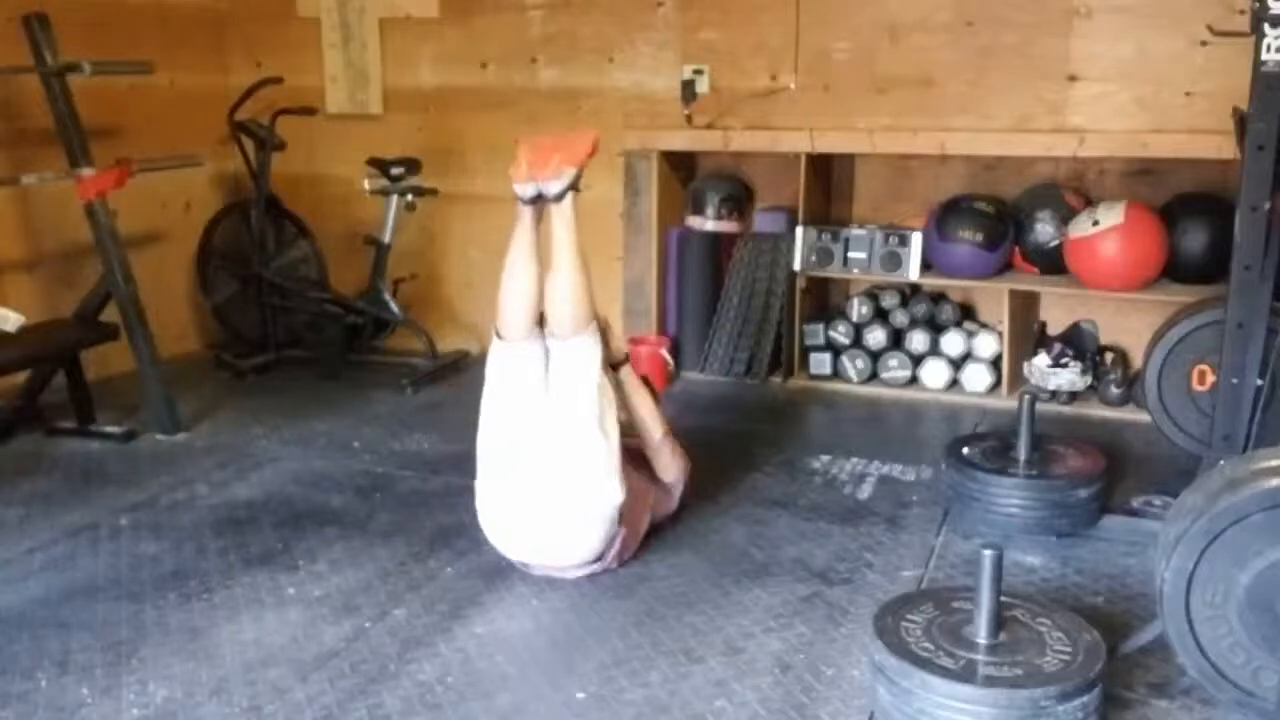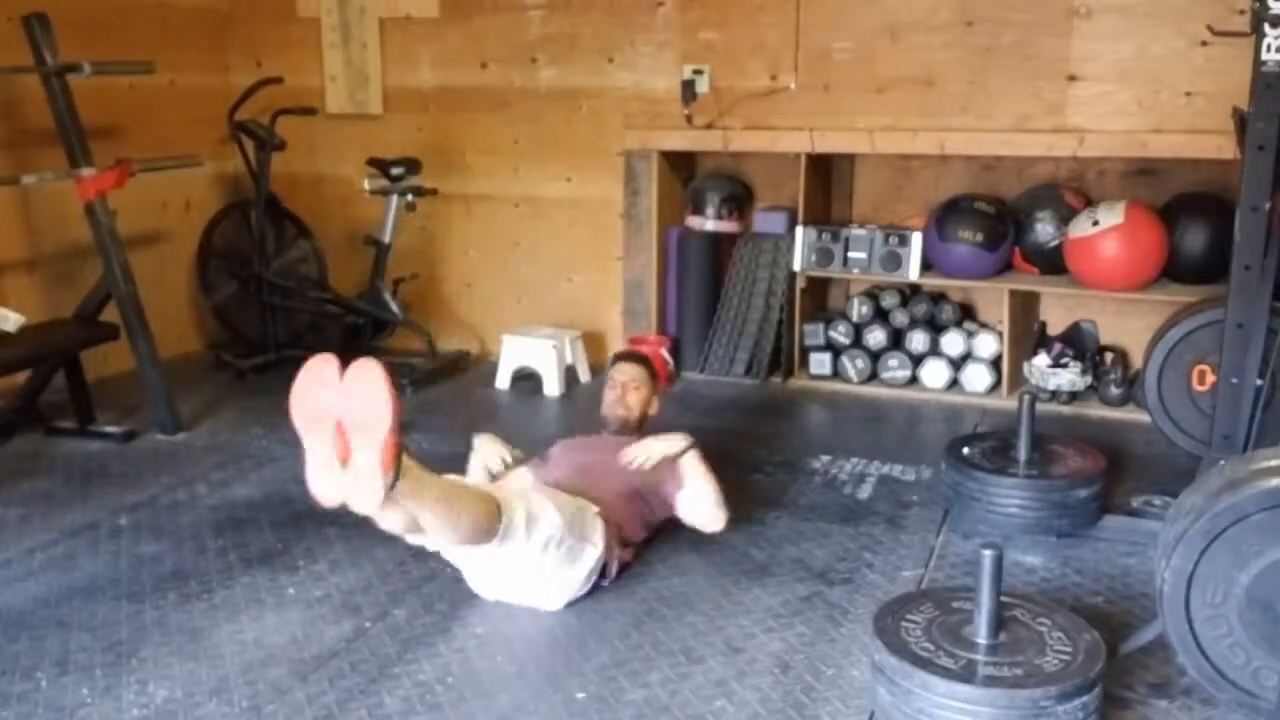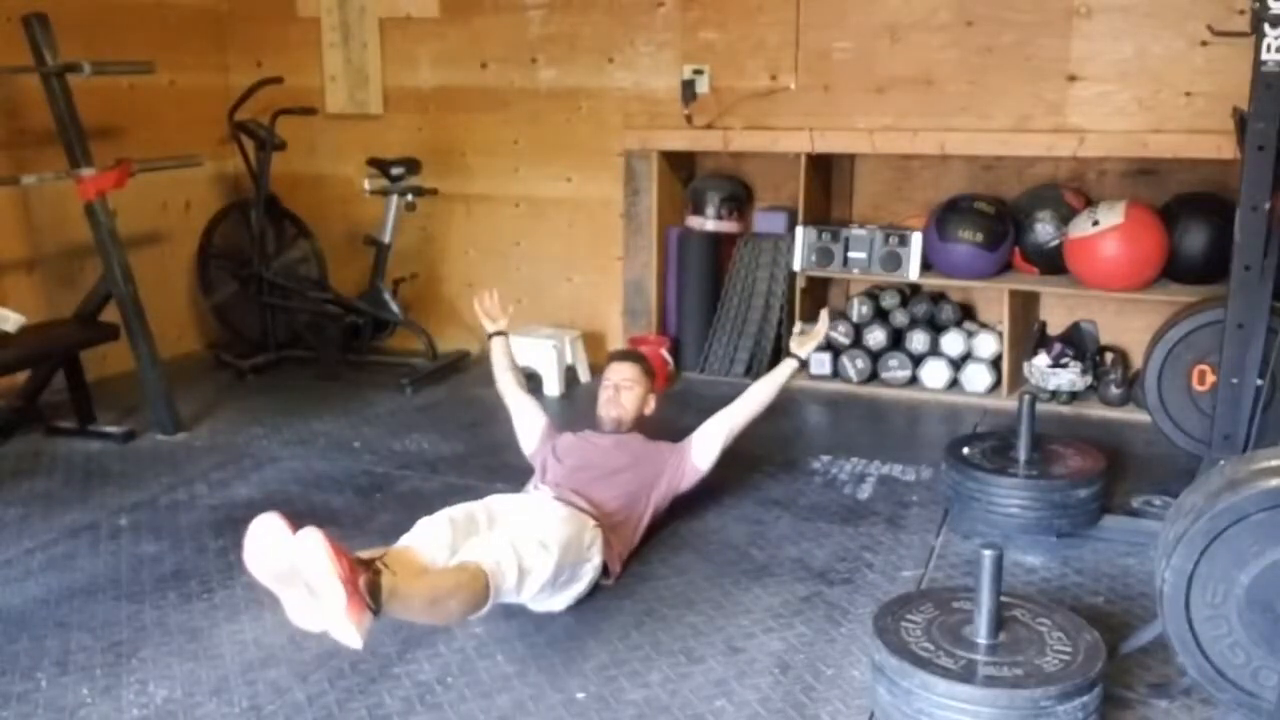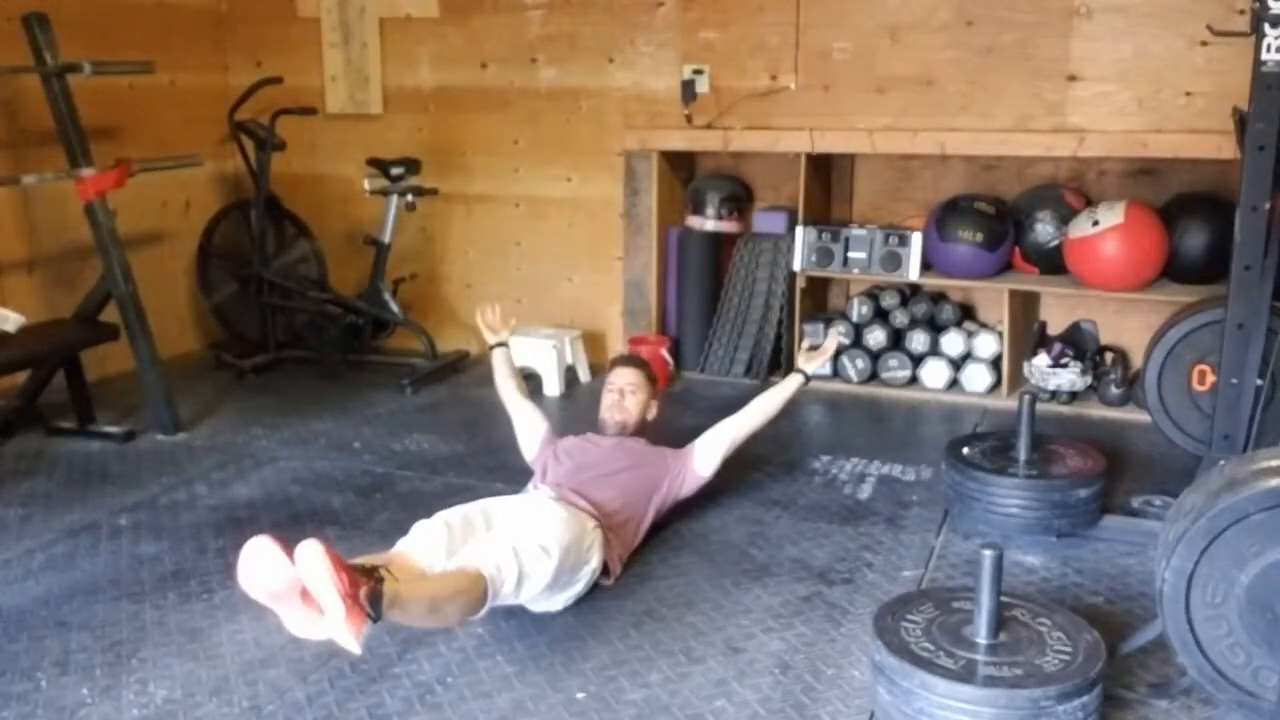
dt=0.7s
person 1, frame 1
left shoulder: (661, 465)
right shoulder: (578, 441)
left elbow: (657, 436)
left wrist: (616, 360)
left hip: (580, 523)
left knee: (576, 346)
right knee: (515, 341)
person 1, frame 2
left shoulder: (657, 472)
right shoulder: (566, 450)
left elbow: (713, 518)
left wrist: (681, 450)
right wrist: (490, 462)
left hip: (579, 537)
left knee: (484, 508)
left ankle: (382, 474)
right ankle: (368, 470)
person 1, frame 3
left shoulder: (665, 459)
right shoulder: (561, 444)
left elbow: (735, 414)
right elbow: (514, 394)
left wrist: (793, 359)
right wrist: (497, 334)
left hip: (573, 532)
right hip: (511, 509)
left knee: (483, 568)
right knee: (430, 541)
left ankle: (363, 595)
right ankle: (331, 590)
person 1, frame 4
left shoulder: (667, 465)
right shoulder: (562, 447)
left elbow: (735, 427)
right elbow: (517, 402)
left wrist: (800, 374)
right wrist: (498, 347)
left hip: (573, 530)
right hip: (513, 507)
left knee: (478, 571)
right knee: (424, 545)
left ankle: (364, 601)
right ankle: (324, 599)
